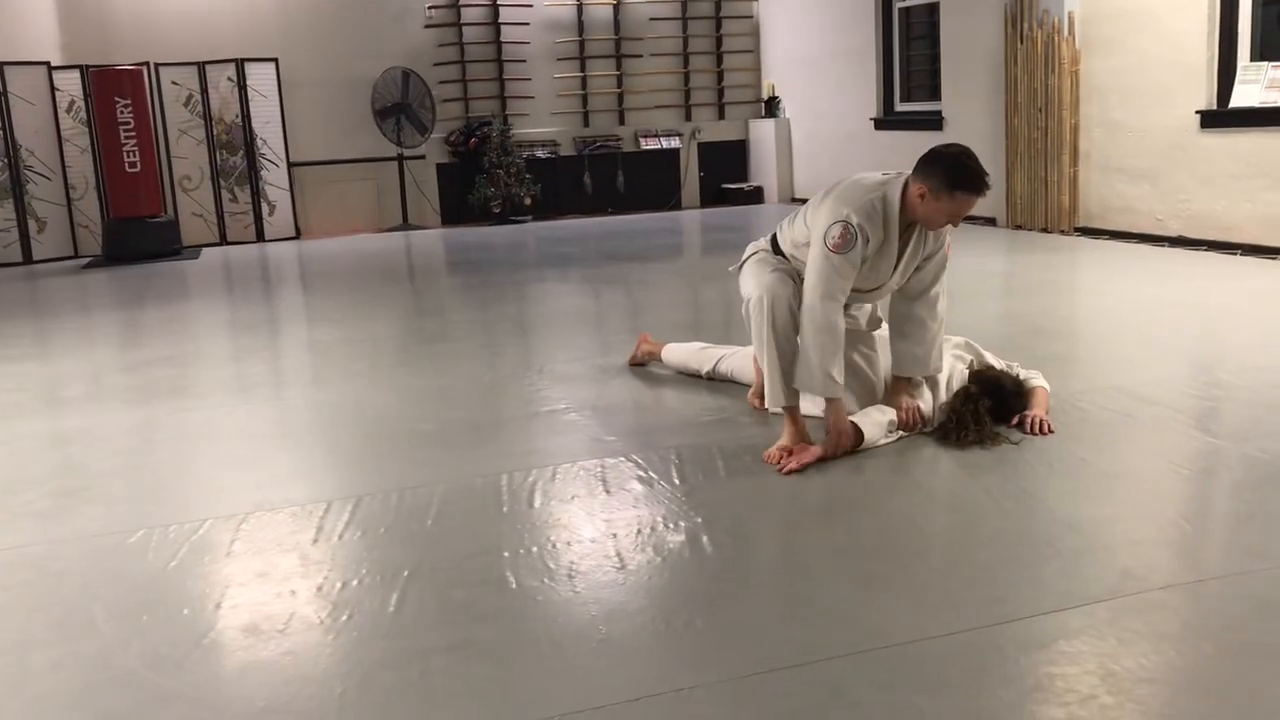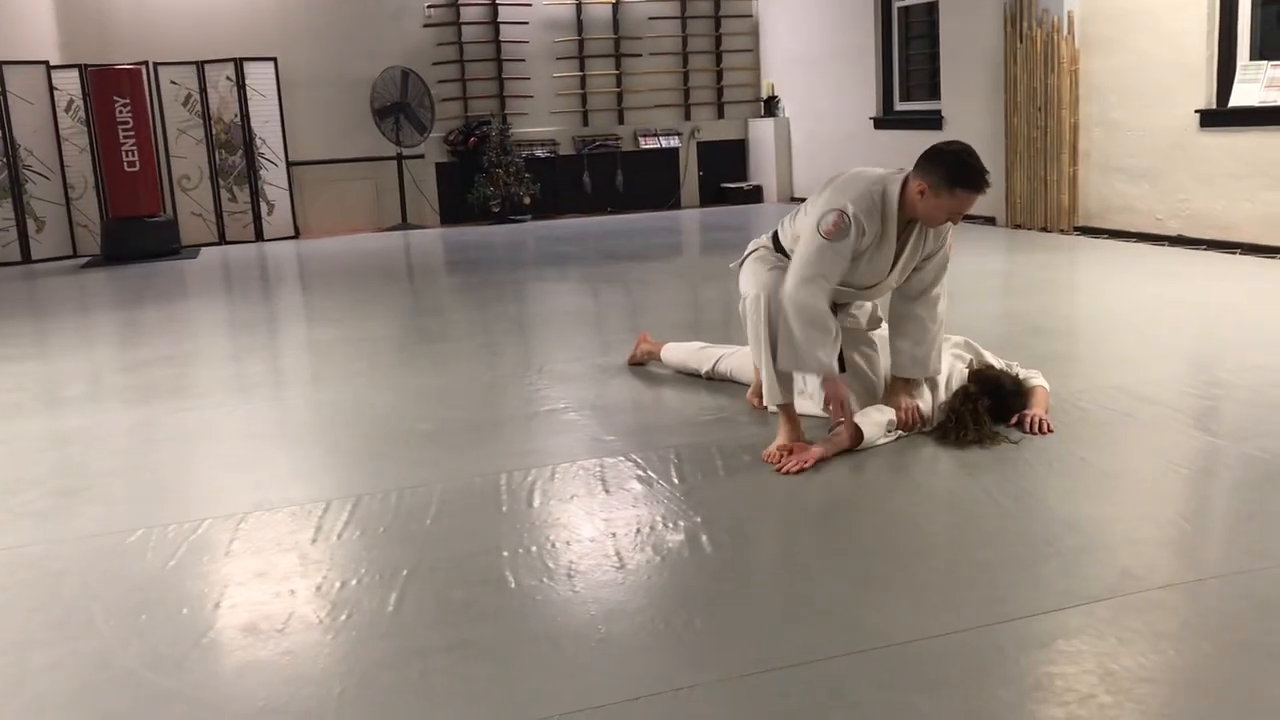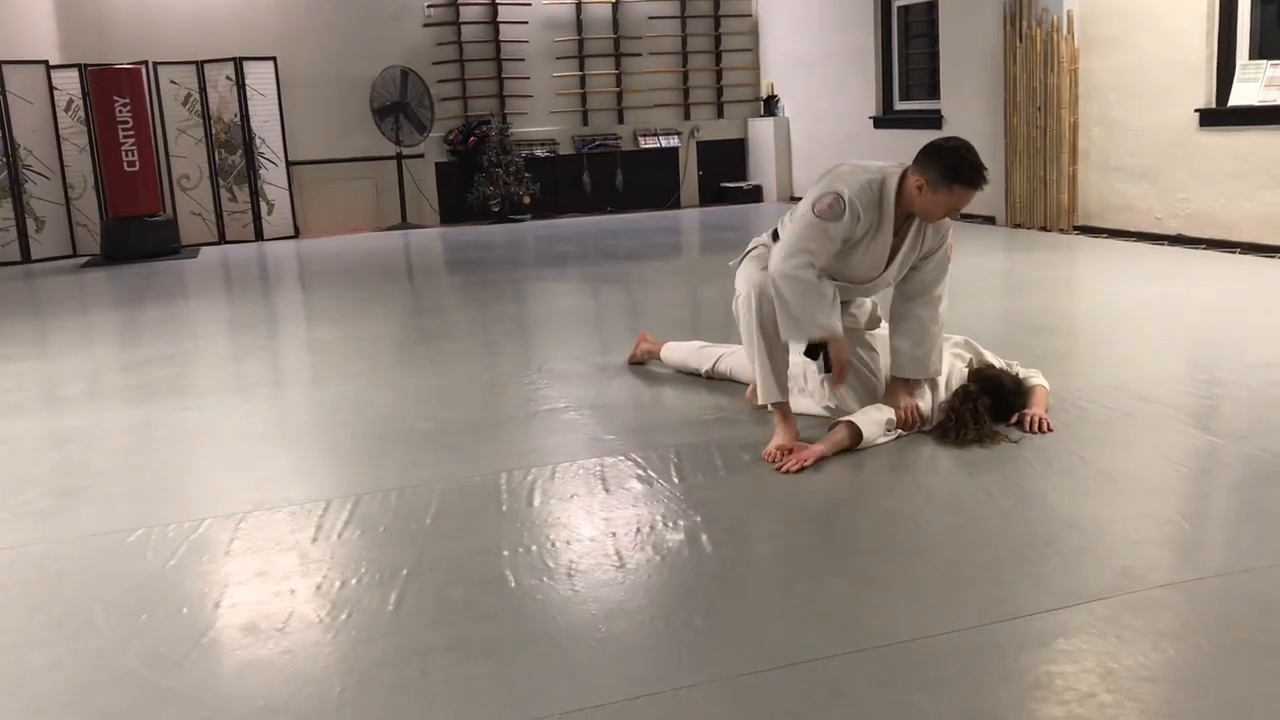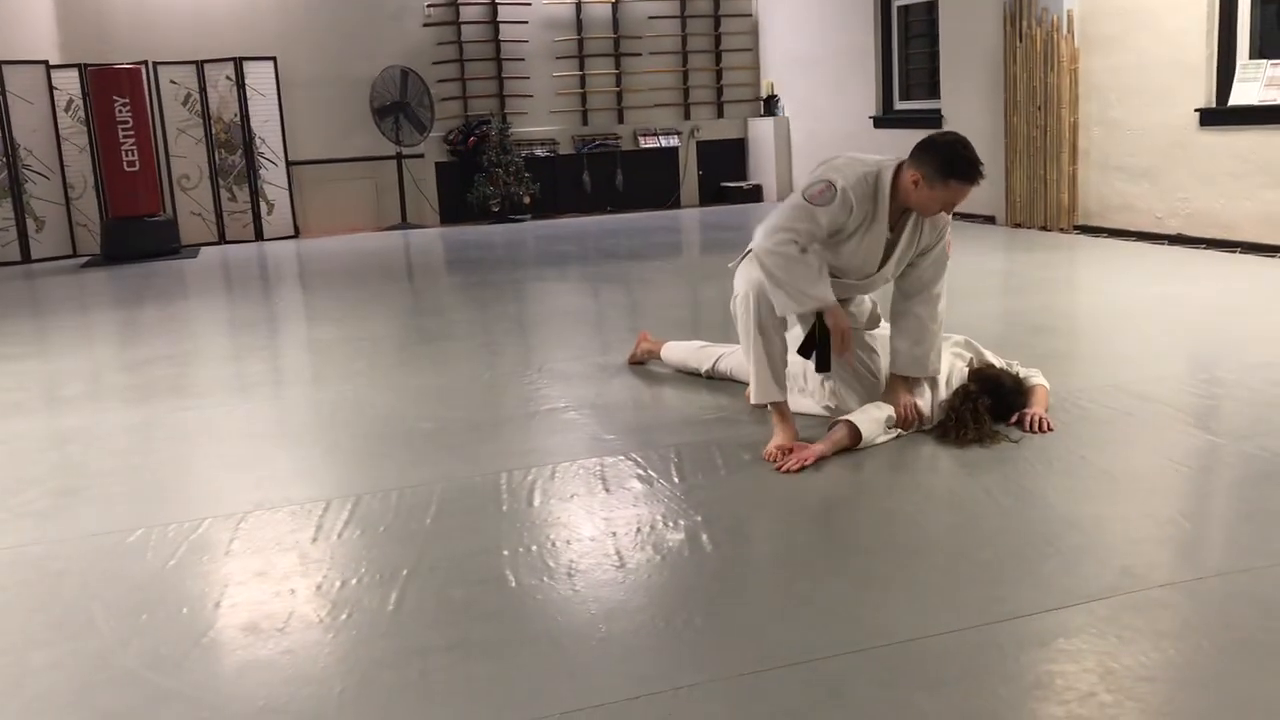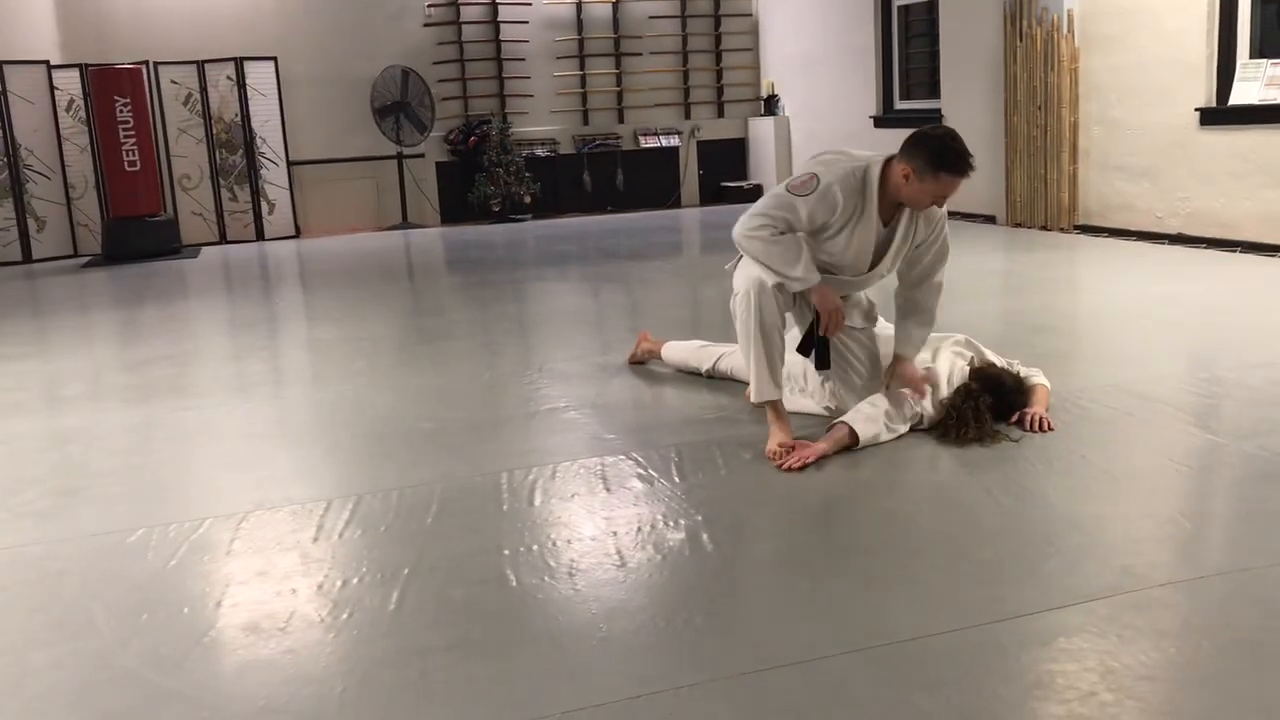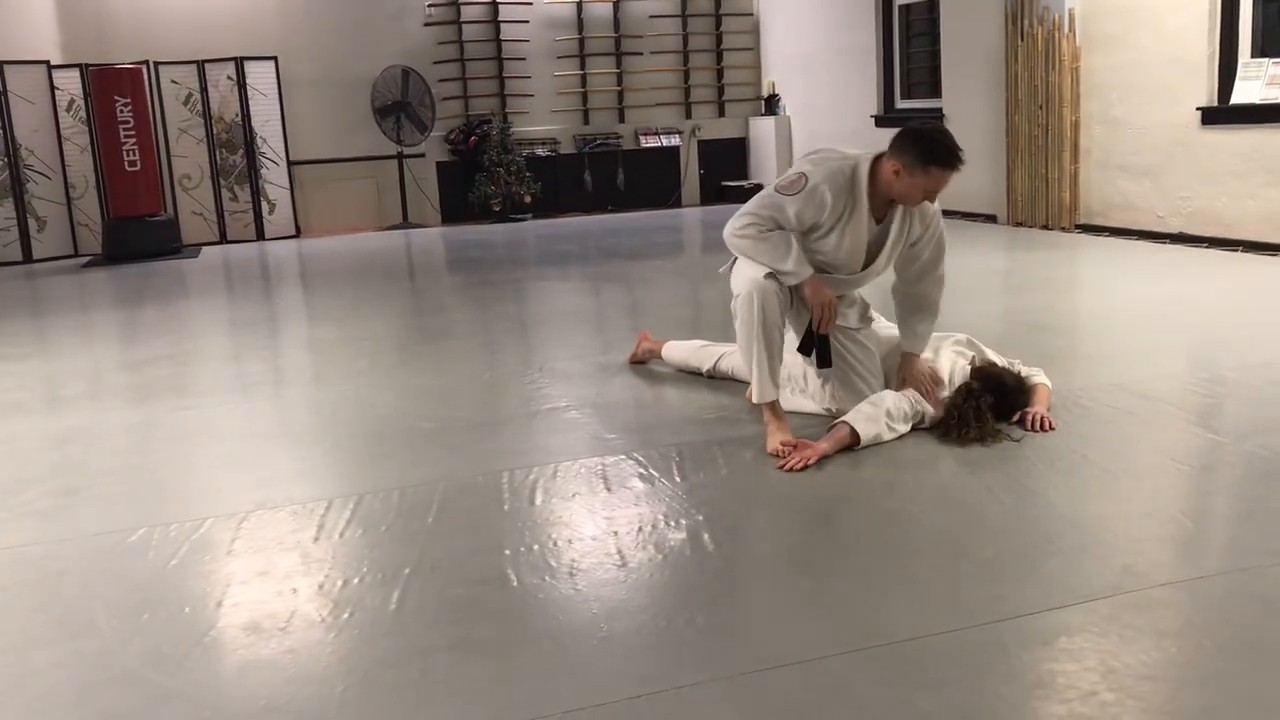
dt=0.1s
person 1, frame 1
left shoulder: (969, 354)
right shoulder: (931, 403)
left elbow: (1031, 378)
right elbow: (879, 419)
left wrist: (1037, 408)
right wrist: (824, 448)
right knee: (736, 363)
right ankle: (653, 349)
person 1, frame 2
left shoulder: (970, 354)
right shoulder: (930, 403)
left elbow: (1030, 378)
right elbow: (879, 419)
left wrist: (1037, 408)
right wrist: (825, 448)
right hip: (817, 369)
right knee: (734, 364)
right ankle: (652, 349)
person 1, frame 3
left shoulder: (967, 352)
right shoulder: (930, 402)
left elbow: (1030, 377)
right elbow: (879, 416)
left wrist: (1035, 407)
right wrist: (823, 447)
right hip: (817, 371)
right knee: (738, 365)
right ankle: (652, 348)
person 1, frame 4
left shoulder: (967, 351)
right shoulder: (929, 401)
left elbow: (1030, 377)
right elbow: (879, 415)
left wrist: (1036, 406)
right wrist: (823, 447)
right hip: (817, 371)
left knee: (743, 358)
right knee: (736, 364)
right ankle: (652, 348)
person 1, frame 5
left shoulder: (969, 351)
right shoulder: (930, 401)
left elbow: (1031, 375)
right elbow: (878, 412)
left wrist: (1037, 406)
right wrist: (824, 446)
right hip: (818, 372)
right knee: (736, 362)
right ankle: (653, 347)
person 1, frame 6
left shoulder: (971, 351)
right shoulder: (931, 400)
left elbow: (1032, 376)
right elbow: (879, 411)
left wrist: (1038, 405)
right wrist: (826, 446)
right hip: (820, 370)
right knee: (737, 362)
right ankle: (653, 347)
person 2, frame 1
left shoulder: (934, 224)
right shoulder: (854, 210)
left elbow: (919, 302)
right elbow: (820, 308)
left wrist: (902, 384)
right wrist: (833, 401)
left hip: (843, 295)
right hip: (781, 268)
right knee: (768, 293)
left ankle: (773, 362)
right ankle: (793, 424)
person 2, frame 2
left shoulder: (935, 224)
right shoulder: (852, 202)
left elbow: (920, 302)
right elbow: (803, 291)
left wrist: (901, 384)
right wrist: (827, 375)
left hip: (842, 292)
right hip: (784, 267)
right knee: (766, 292)
left ankle: (774, 362)
right ankle: (788, 422)
person 2, frame 3
left shoulder: (937, 224)
right shoulder: (851, 191)
left elbow: (921, 302)
right elbow: (790, 263)
left wrist: (902, 383)
right wrist: (832, 336)
left hip: (843, 291)
right hip: (781, 267)
right knee: (757, 288)
left ankle: (769, 363)
right ankle: (783, 420)
person 2, frame 4
left shoulder: (935, 220)
right shoulder: (846, 182)
left elbow: (920, 299)
right elbow: (773, 242)
left wrist: (902, 380)
right wrist: (826, 307)
left hip: (843, 290)
right hip: (781, 263)
right knee: (756, 288)
right ankle: (781, 419)
person 2, frame 5
left shoulder: (930, 216)
right shoulder: (835, 178)
left elbow: (921, 287)
right elbow: (752, 228)
left wrist: (903, 357)
right wrist: (814, 285)
left hip: (841, 292)
right hip: (785, 268)
right knee: (757, 286)
right ankle: (776, 417)
person 2, frame 6
left shoulder: (924, 213)
right shoulder: (824, 177)
left elbow: (922, 284)
right elbow: (742, 228)
left wrist: (911, 354)
right wrist: (806, 279)
left hip: (835, 293)
right hip: (778, 269)
left knee: (868, 395)
right knee: (756, 289)
right ankle: (773, 416)
